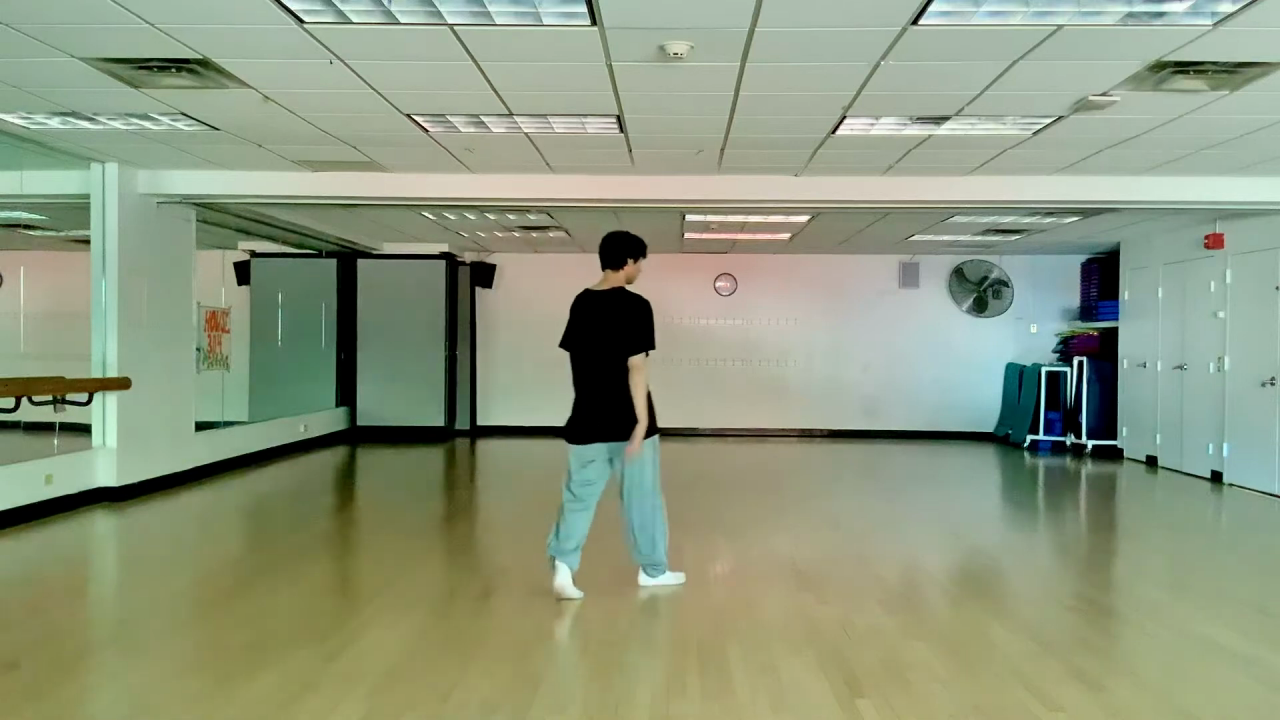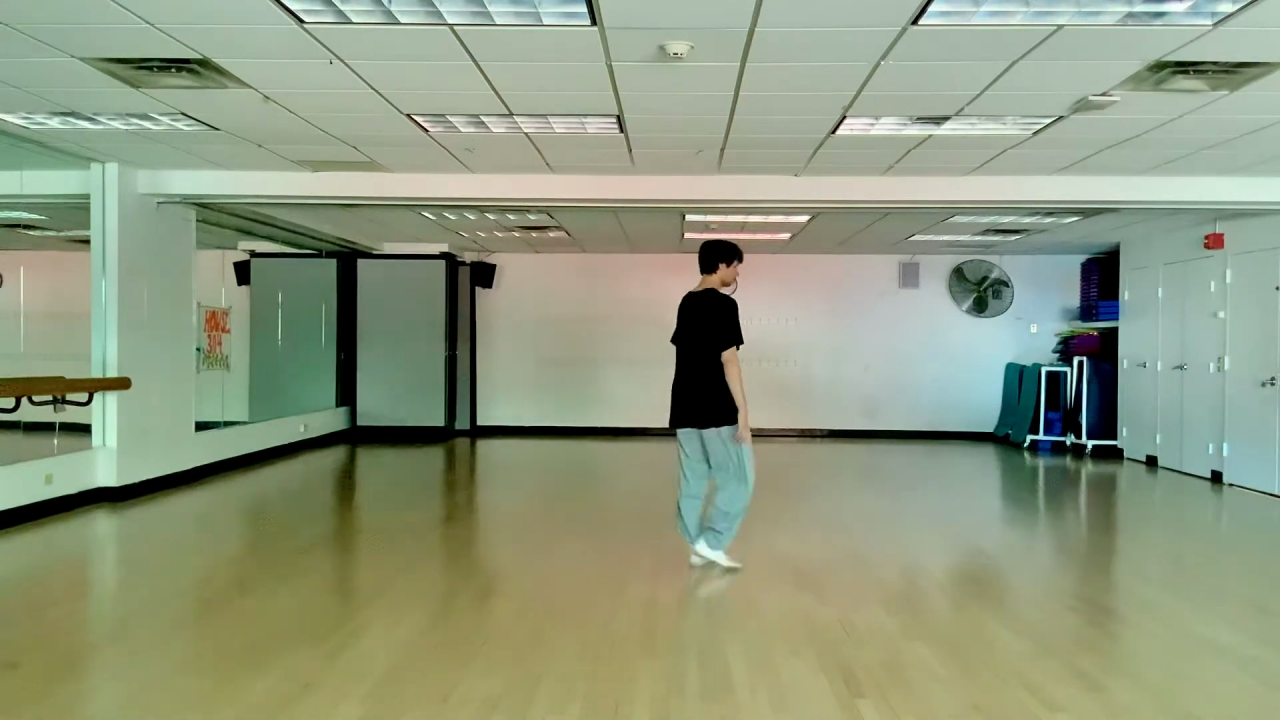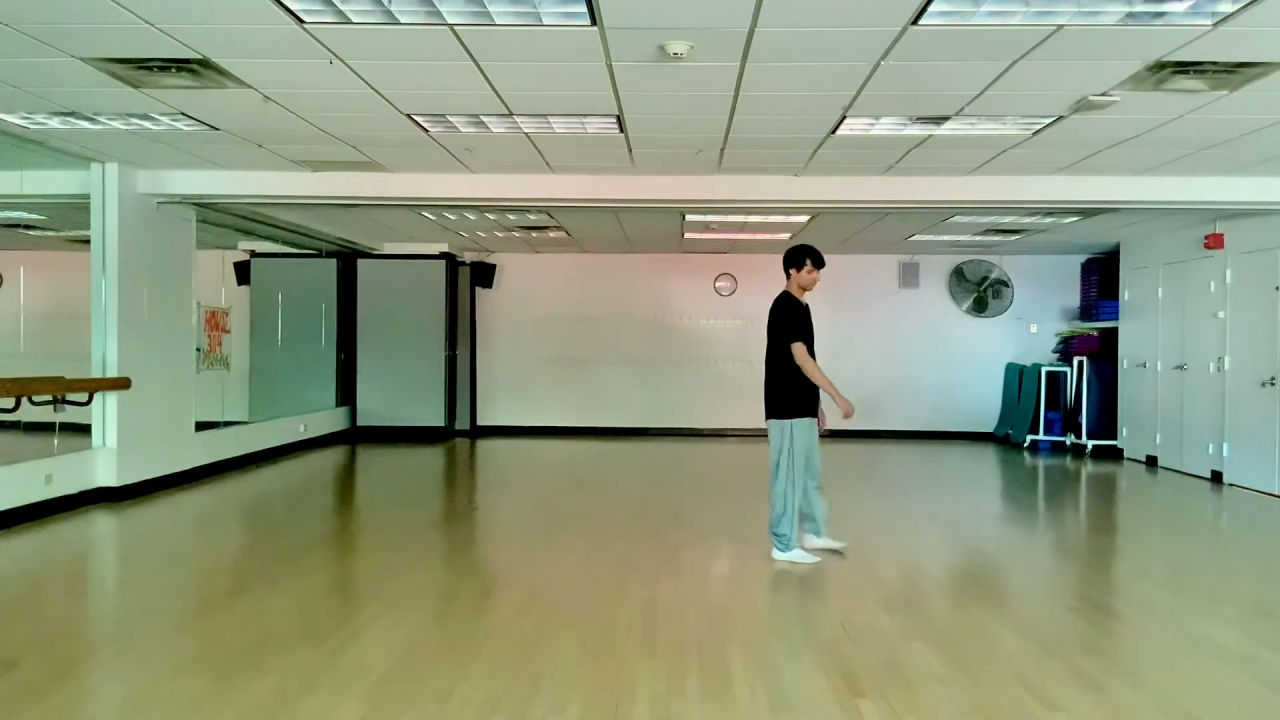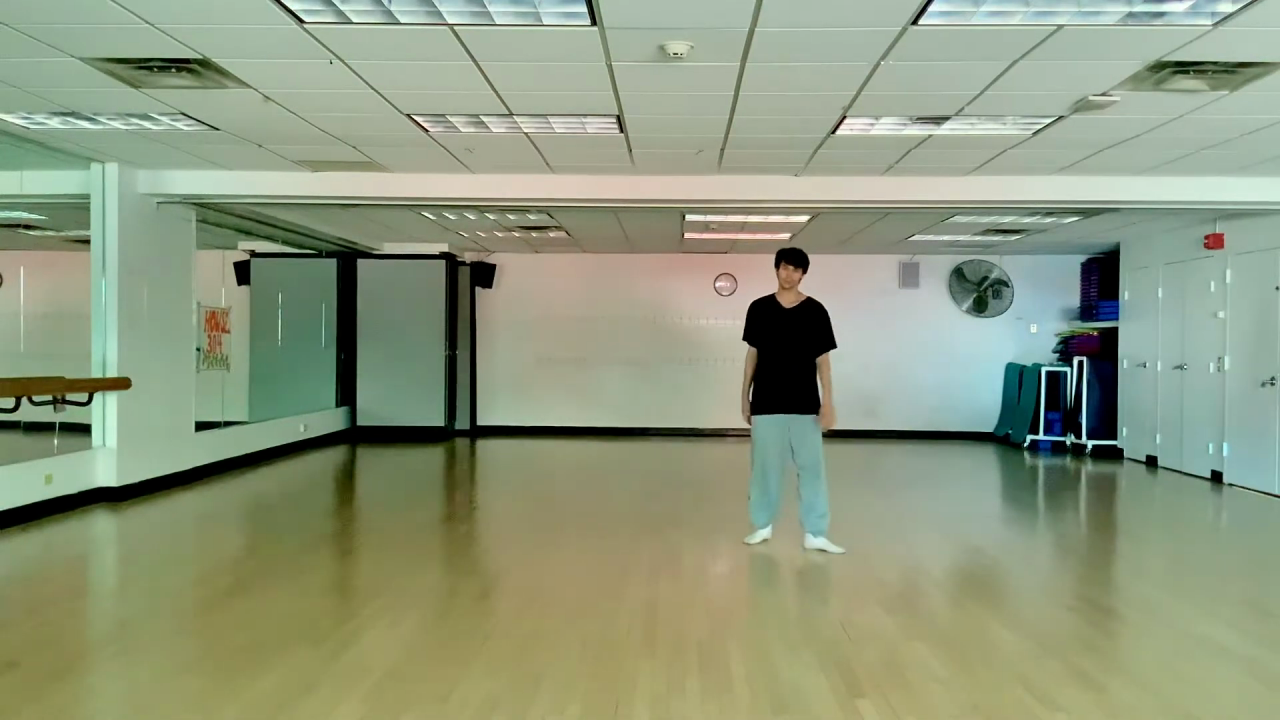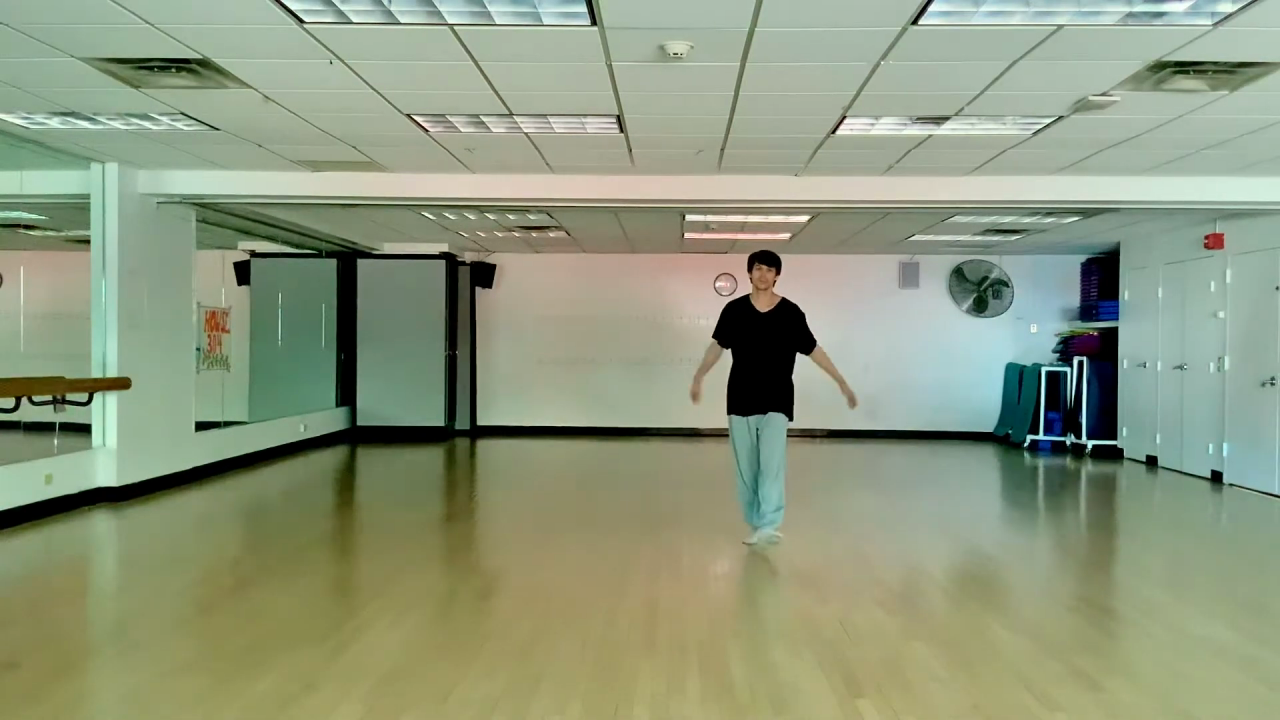
dt=1s
person 1, frame 1
left shoulder: (580, 303)
right shoulder: (635, 306)
right elbow: (636, 368)
right wrist: (641, 422)
left hip: (586, 421)
right hip: (624, 420)
left knee: (579, 497)
right knee: (643, 495)
left ankle: (563, 565)
right ankle: (653, 569)
person 1, frame 2
left shoulder: (686, 303)
right shoulder: (723, 305)
right elbow: (729, 360)
right wrist: (743, 409)
left hip: (685, 409)
right hip: (718, 410)
left knee: (692, 481)
right knee: (738, 478)
left ankle: (699, 546)
right ankle: (712, 541)
person 1, frame 3
left shoulder: (796, 305)
right shoulder: (788, 306)
right elbow: (801, 358)
left wrist: (816, 405)
right wrist: (837, 395)
left hip: (800, 405)
right hip: (788, 407)
left knee: (810, 474)
right knee: (789, 475)
left ankle: (813, 533)
right ankle: (784, 546)
person 1, frame 4
left shoulder: (815, 311)
right shoulder: (759, 308)
left elbow: (823, 359)
right elbow: (752, 354)
left wrist: (828, 401)
right wrist: (745, 395)
left hip: (804, 404)
right hip: (766, 403)
left knee: (812, 468)
right knee: (764, 466)
left ankle: (815, 534)
right ankle: (762, 525)
person 1, frame 5
left shoulder: (791, 312)
right shoulder: (734, 310)
left elbow: (814, 350)
right elbow: (718, 345)
left wrist: (842, 383)
right wrist: (699, 376)
left hip: (776, 402)
right hip: (740, 401)
left knee: (772, 463)
right knee: (746, 467)
left ankle: (769, 525)
right ankle: (755, 525)
